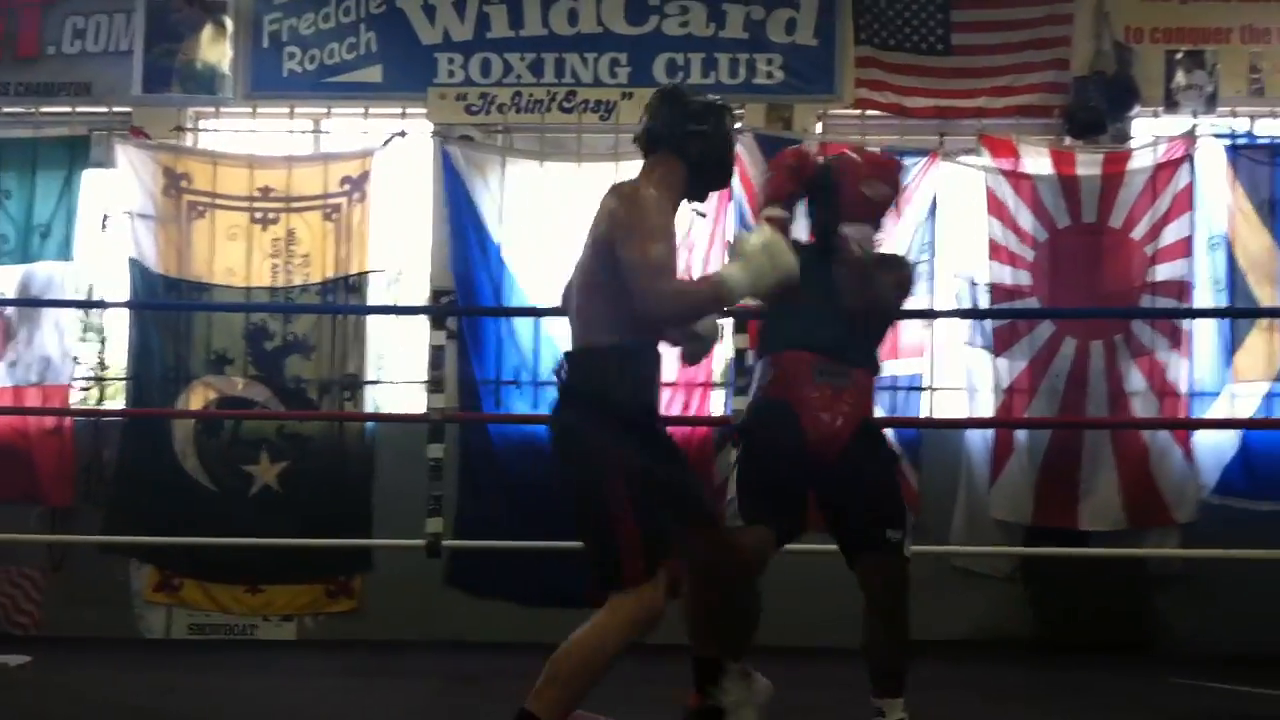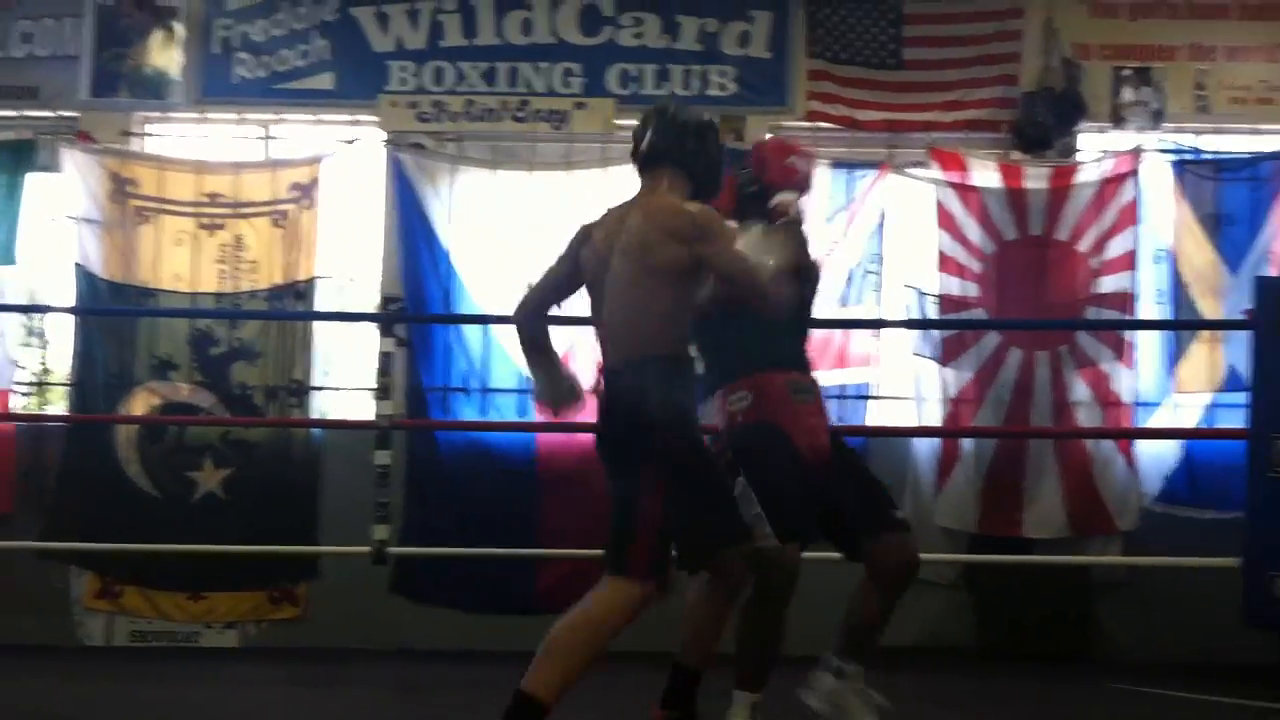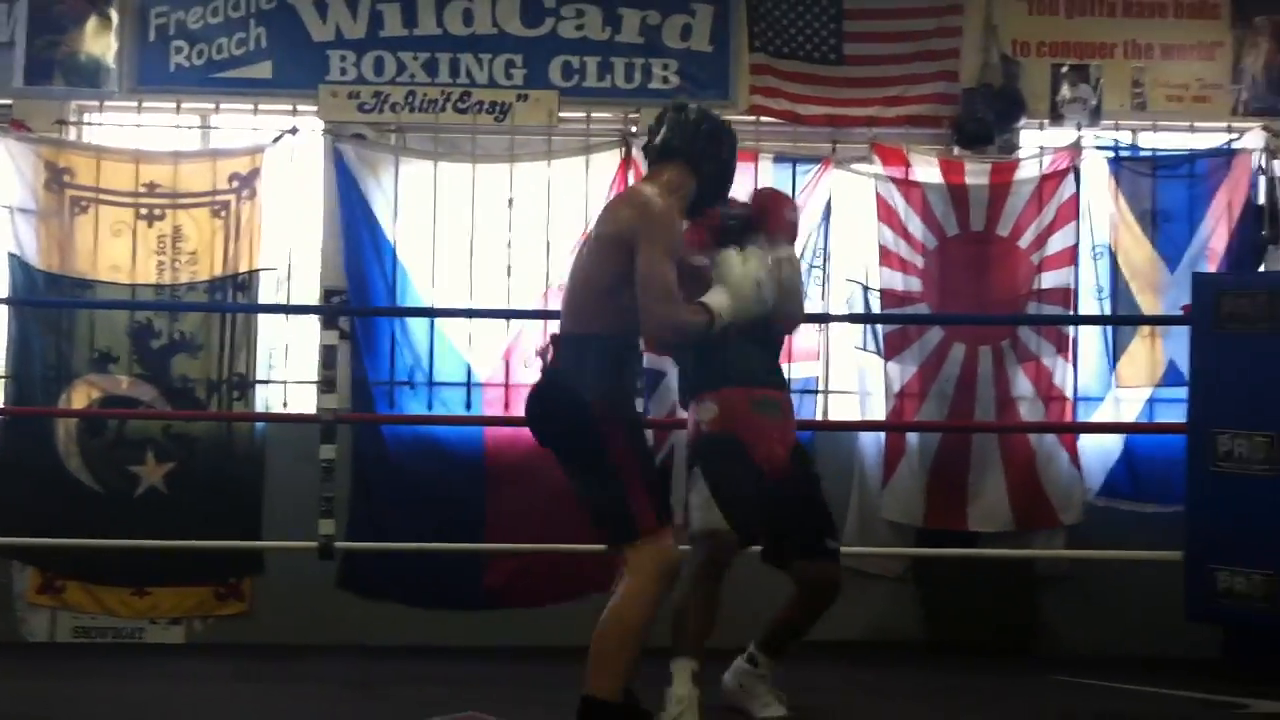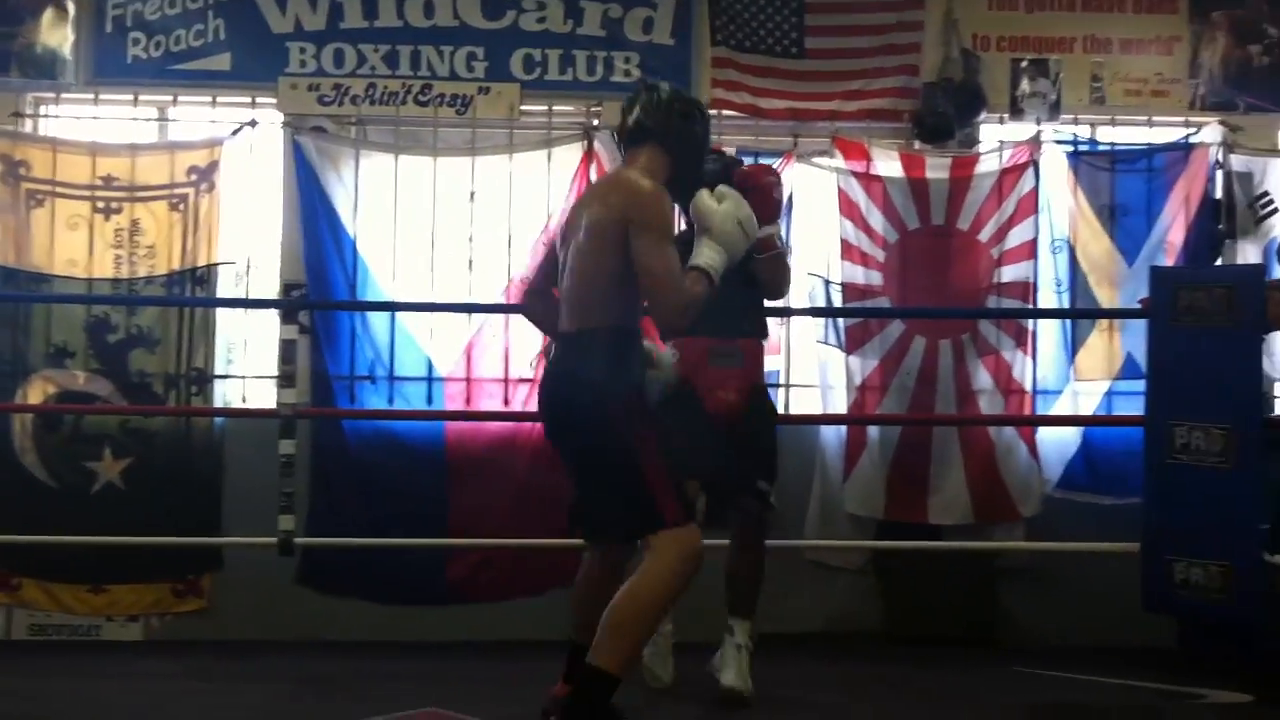
dt=0.2s
person 1, frame 1
left shoulder: (635, 203)
right shoulder: (643, 200)
right elbow: (662, 300)
left wrist: (690, 323)
right wrist: (742, 276)
left hip: (615, 410)
right hip: (600, 414)
left knee: (710, 546)
right knee: (641, 598)
person 1, frame 2
left shoulder: (598, 231)
right shoulder: (689, 220)
left elbow: (529, 311)
right elbow: (767, 299)
left wrist: (551, 375)
left hip: (633, 409)
right hip: (657, 414)
left knee: (731, 558)
right knee: (629, 586)
person 1, frame 3
left shoulder: (633, 205)
right shoulder: (656, 210)
right elbow: (661, 324)
right wrist: (726, 303)
left hip: (584, 391)
right hip: (584, 395)
left knee: (648, 551)
right knee: (653, 557)
person 1, frame 4
left shoulder: (594, 196)
right shoulder: (644, 197)
left elbow: (535, 295)
right elbow: (673, 308)
right wrist: (713, 247)
left hip: (571, 382)
right hip: (599, 388)
left knee: (614, 539)
right knee: (674, 547)
person 2, frame 1
left shoulder: (891, 270)
right shoulder: (787, 254)
left elbow: (865, 297)
left wrist: (862, 221)
right wrist: (776, 205)
left hip: (851, 429)
right hip: (778, 419)
left knee: (887, 576)
right knee: (746, 552)
person 2, frame 2
left shoulder: (794, 272)
left elbow: (799, 274)
left wrist: (788, 200)
right wrist: (732, 218)
left hip: (816, 437)
right hip: (756, 435)
left knee: (896, 557)
right knee: (780, 569)
person 2, frame 3
left shoulder: (765, 299)
right shoulder: (691, 298)
left elbow: (788, 317)
left wrist: (779, 249)
left hip: (781, 451)
right hip: (724, 447)
left knee: (822, 578)
right knee: (714, 554)
left ankle: (751, 671)
person 2, frame 4
left shoulder: (756, 246)
right shoulder: (672, 248)
left elbow: (777, 287)
left wrist: (768, 223)
left hip: (745, 398)
right hip: (685, 393)
left knee: (750, 519)
left ankle: (735, 645)
right ankle: (660, 628)
